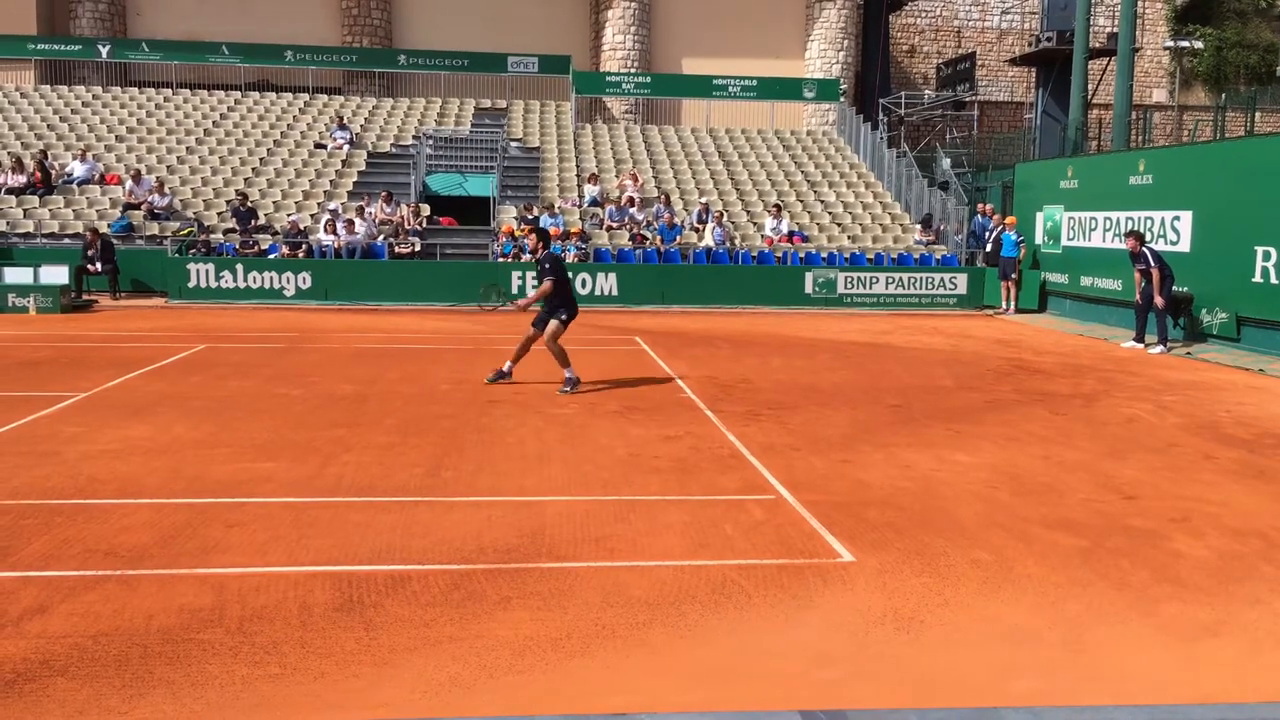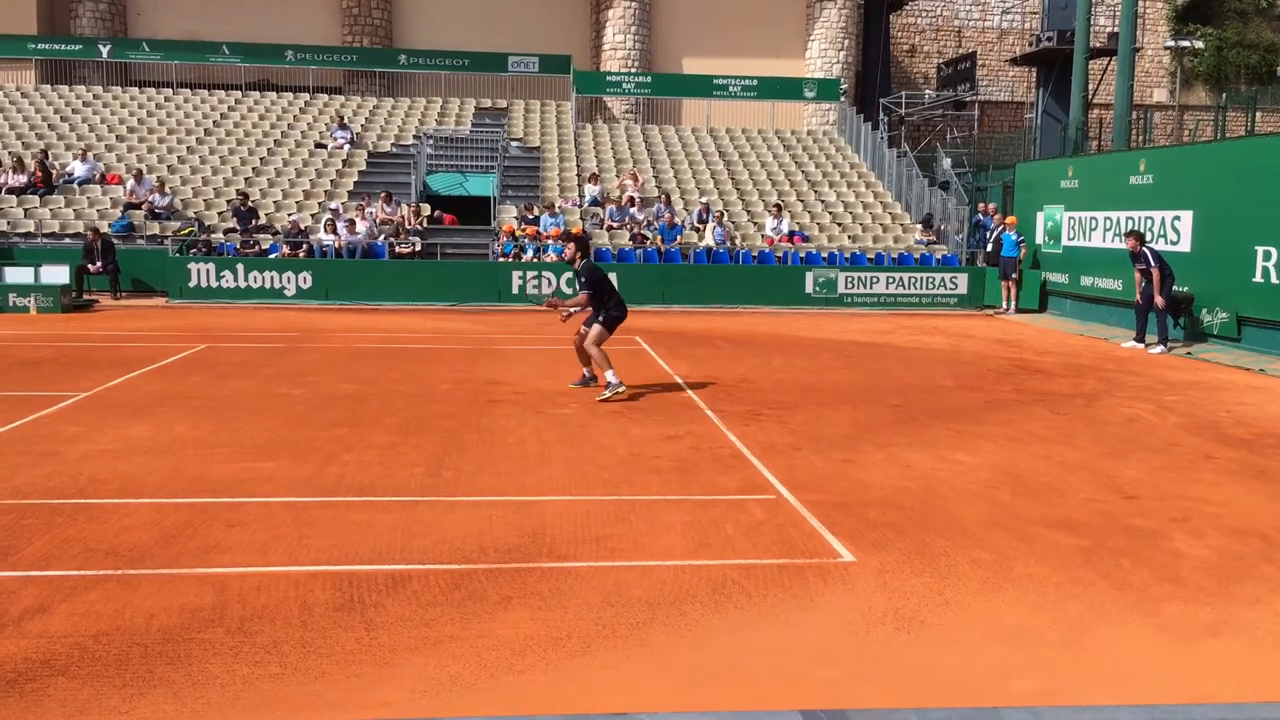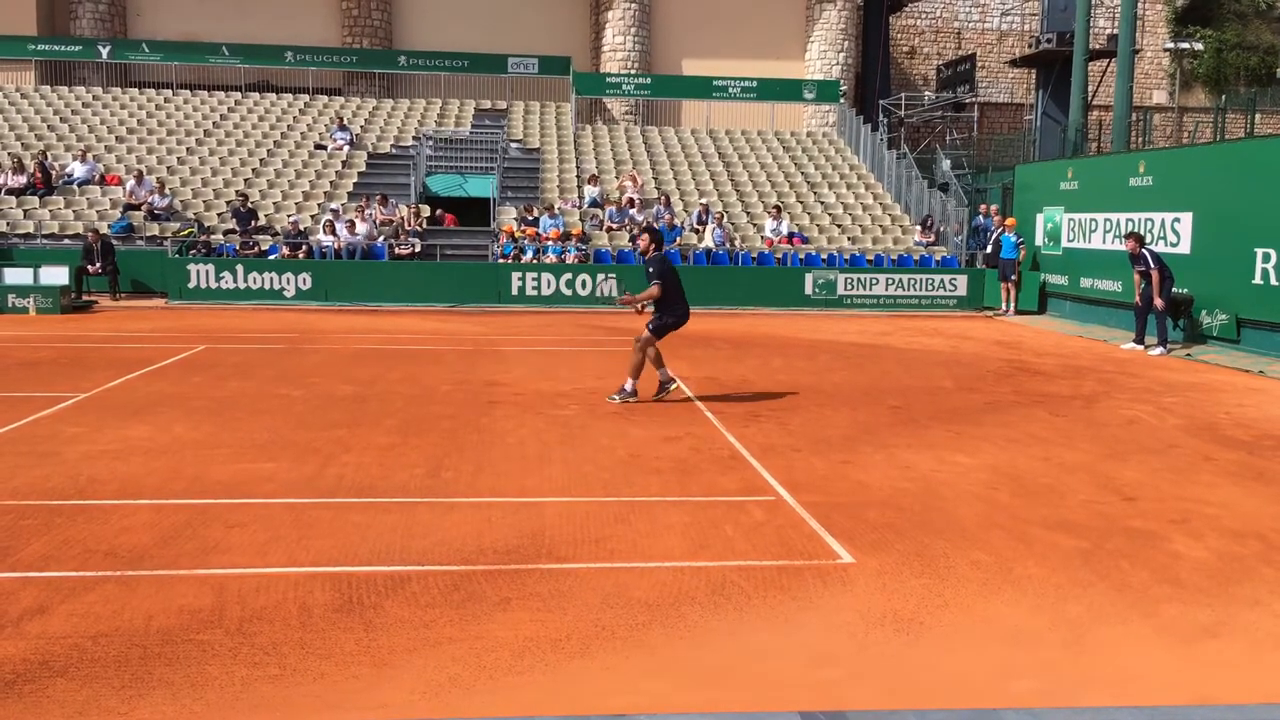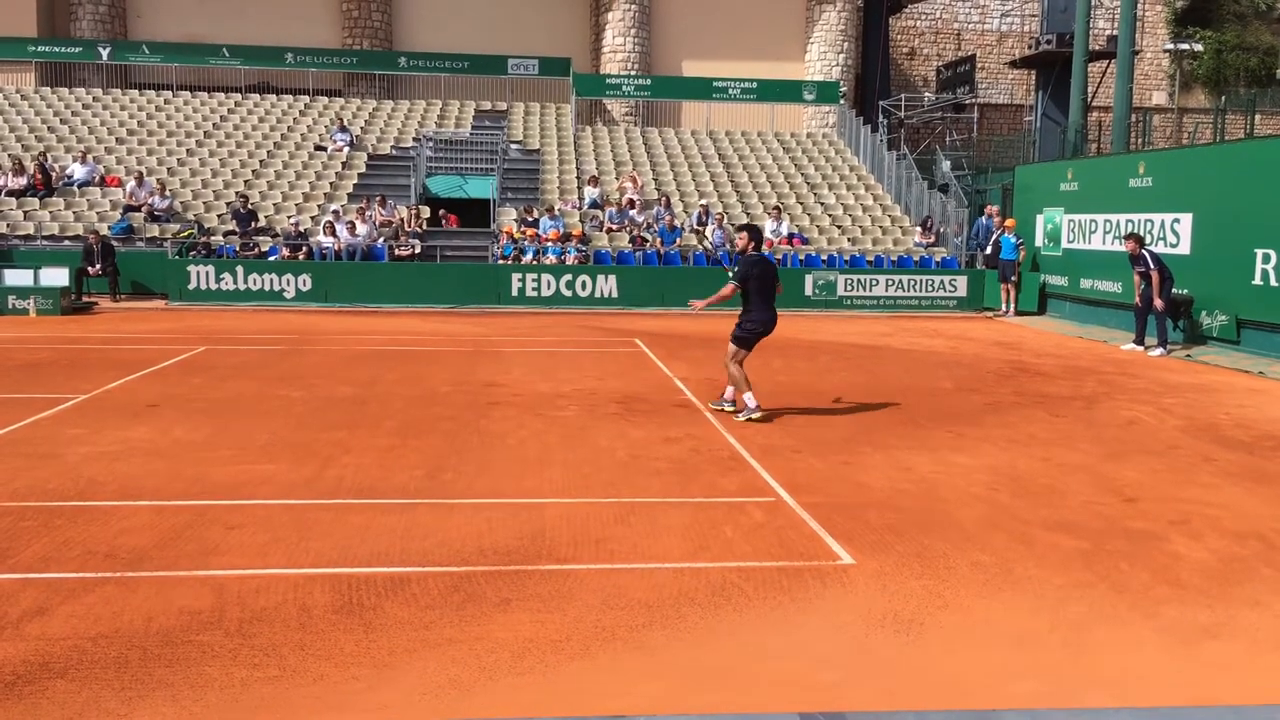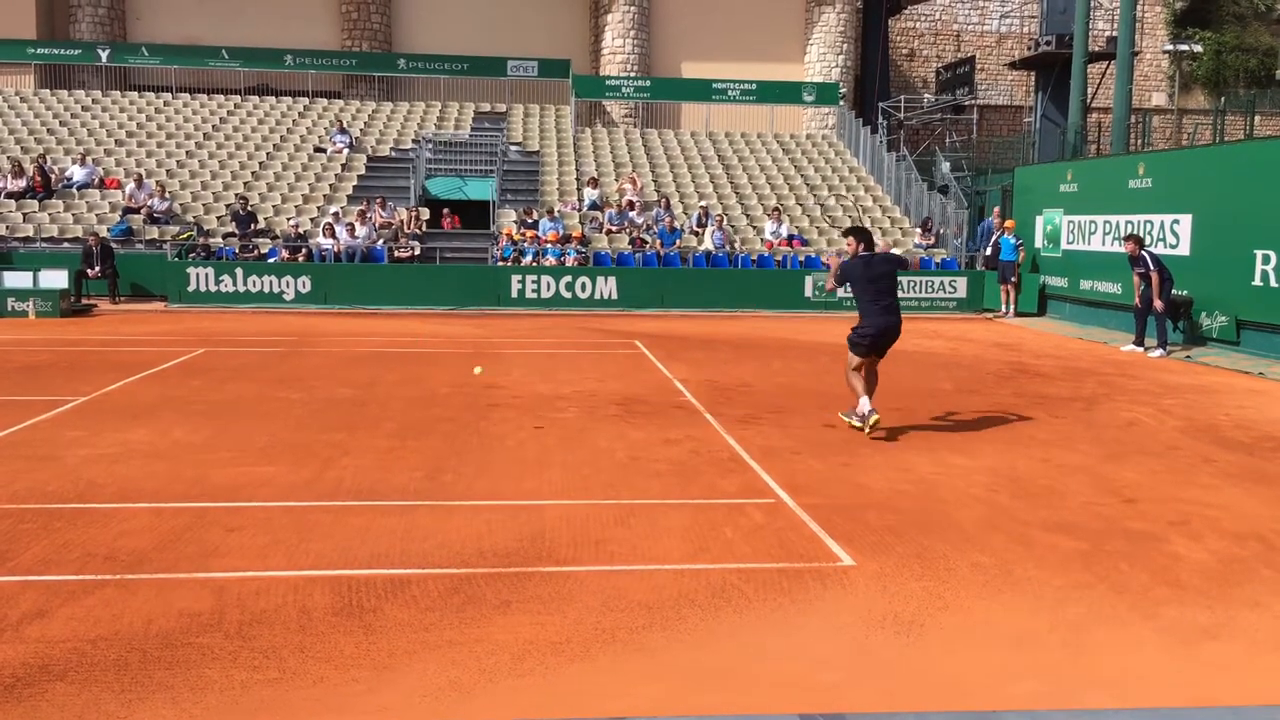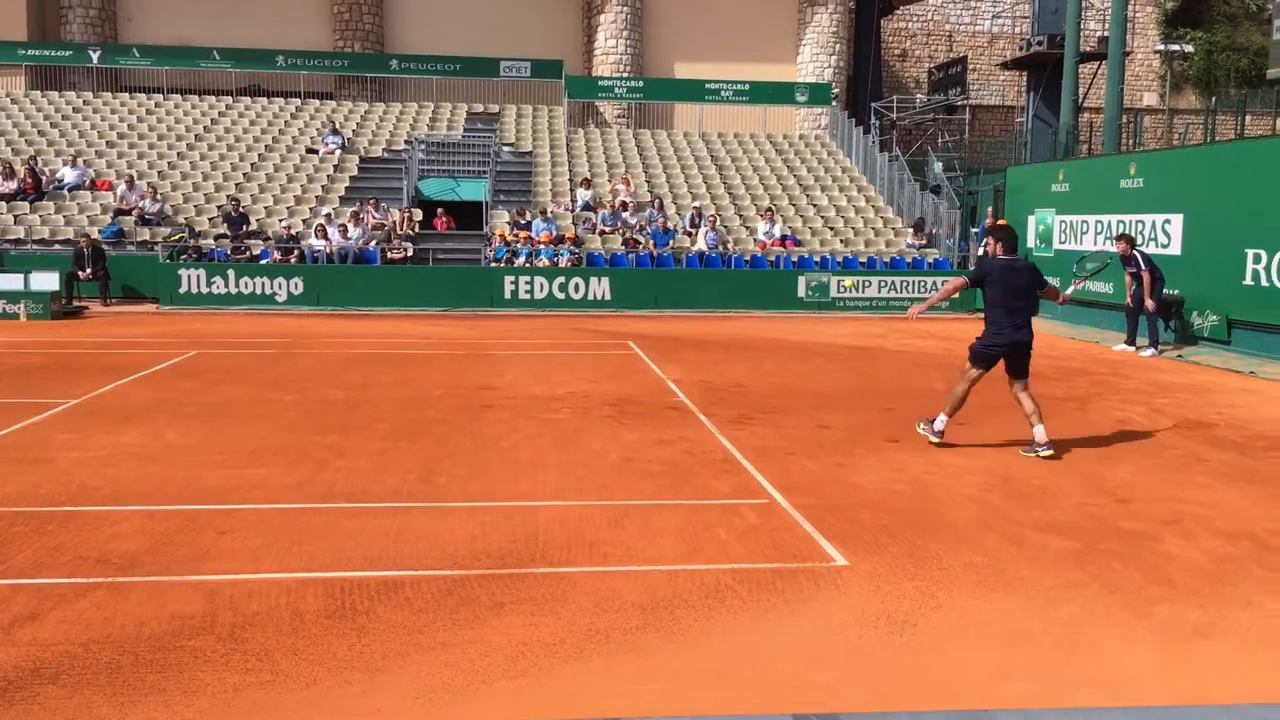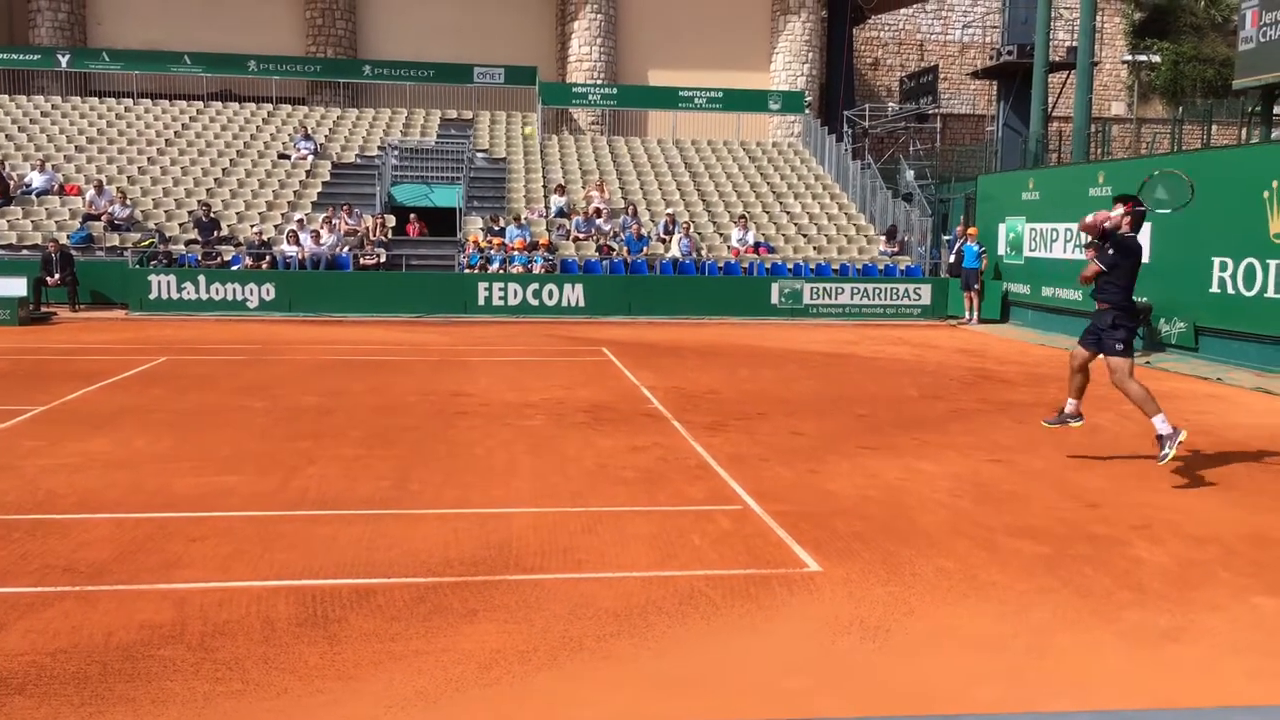
dt=0.3s
person 1, frame 1
left shoulder: (549, 259)
right shoulder: (541, 261)
left elbow: (548, 287)
left wrist: (528, 301)
right wrist: (527, 300)
left hip: (564, 308)
right hip: (551, 308)
left knee: (549, 339)
right knee: (527, 339)
left ankle: (572, 377)
right ankle: (505, 371)
person 1, frame 2
left shoulder: (587, 270)
right shoulder: (582, 269)
left elbow: (583, 300)
left wrist: (559, 304)
right wrist: (571, 311)
left hip: (613, 311)
right hip: (603, 310)
left knee: (590, 343)
right knee: (578, 340)
left ankle: (614, 382)
right ankle: (589, 376)
person 1, frame 3
left shoulder: (654, 262)
right shoulder: (659, 261)
left elbow: (655, 292)
left wrist: (632, 299)
right wrist: (643, 303)
left hip: (670, 314)
right hip: (673, 313)
left knee: (639, 345)
right knee: (645, 344)
left ankle: (629, 390)
right ankle: (666, 380)
person 1, frame 4
left shoulder: (746, 262)
right shoulder: (767, 263)
left elbow: (728, 291)
right elbow: (777, 289)
left wrist: (706, 302)
left hip: (754, 320)
right hip: (767, 319)
left knee: (731, 361)
right knee: (733, 358)
left ankle: (752, 406)
right ankle: (728, 398)
person 1, frame 5
left shoulder: (850, 265)
right shoulder: (889, 259)
left elbow: (831, 285)
right elbow: (909, 264)
left wrist: (834, 268)
left hip: (870, 326)
right hip: (893, 324)
left knee: (852, 370)
right knee: (871, 365)
left ankle: (866, 411)
right ankle: (861, 410)
person 1, frame 6
left shoulder: (989, 267)
right shoulder: (1029, 269)
left elbow: (956, 284)
right elbow: (1050, 293)
left wrist: (925, 304)
right wrist: (1061, 297)
left hip: (995, 339)
right hip: (1022, 339)
left knee: (966, 382)
right knee: (1021, 391)
left ankle: (937, 427)
right ankle: (1041, 441)
person 1, frame 7
left shoulder: (1125, 245)
right shoulder: (1112, 237)
left elbow: (1087, 273)
right elbow: (1086, 226)
left wrist: (1091, 257)
right wrist: (1106, 218)
left hip: (1119, 319)
right hip: (1103, 316)
left knee: (1122, 379)
right knee: (1077, 363)
left ankle: (1166, 432)
right ankle: (1072, 411)
